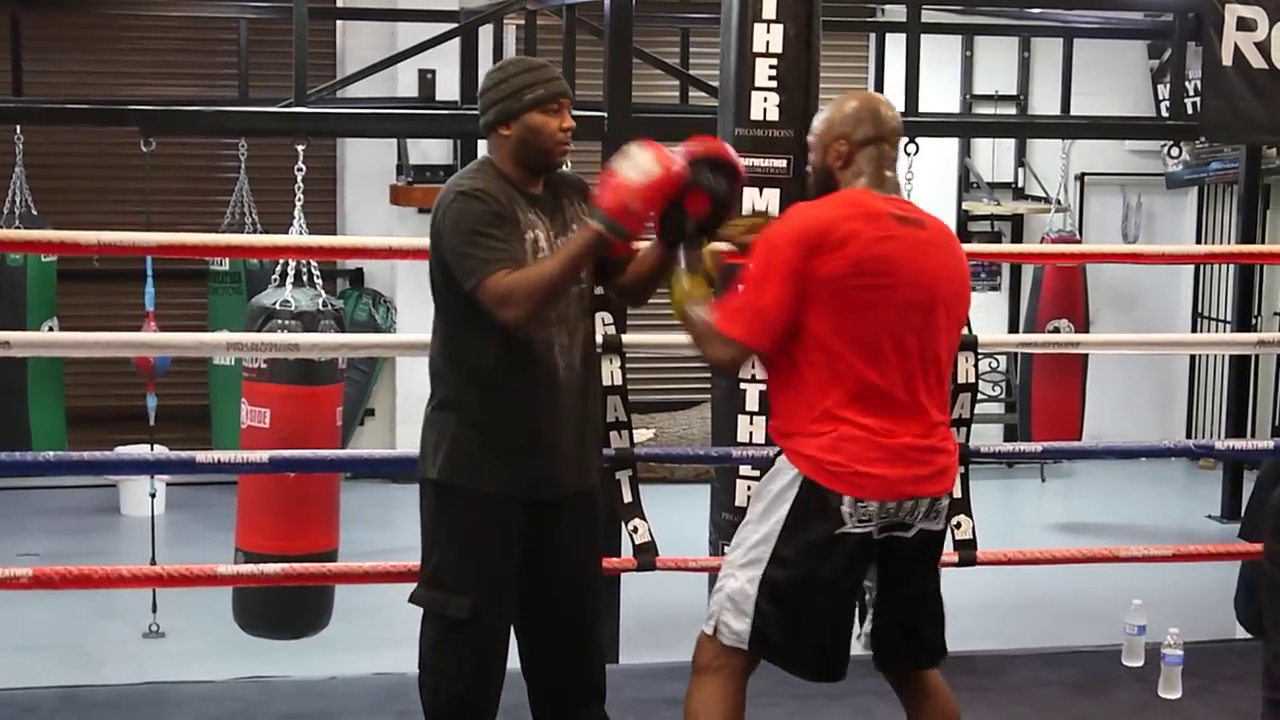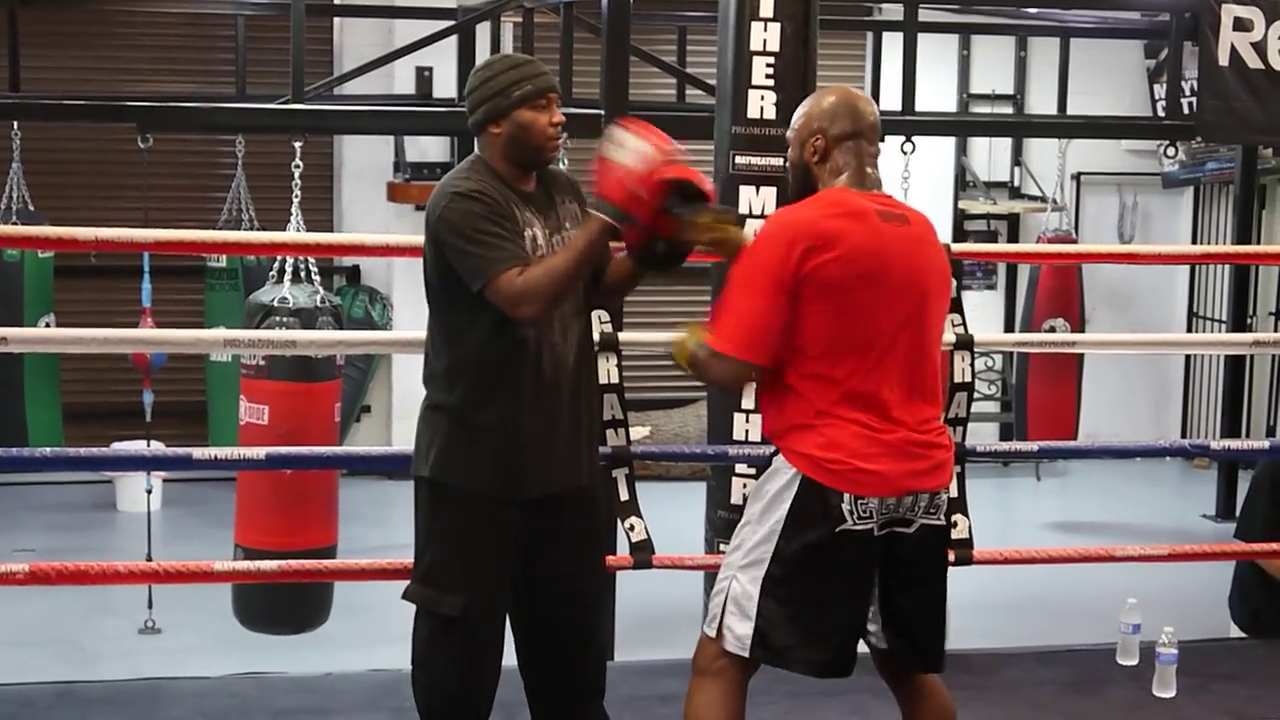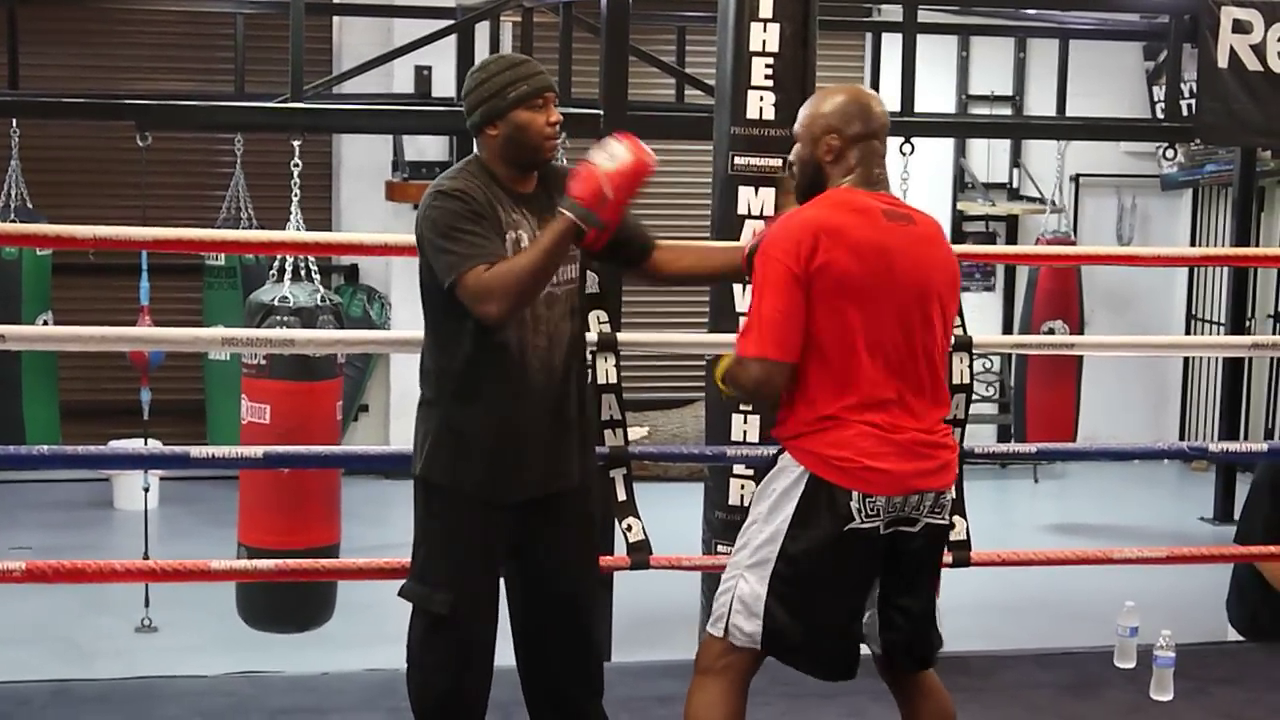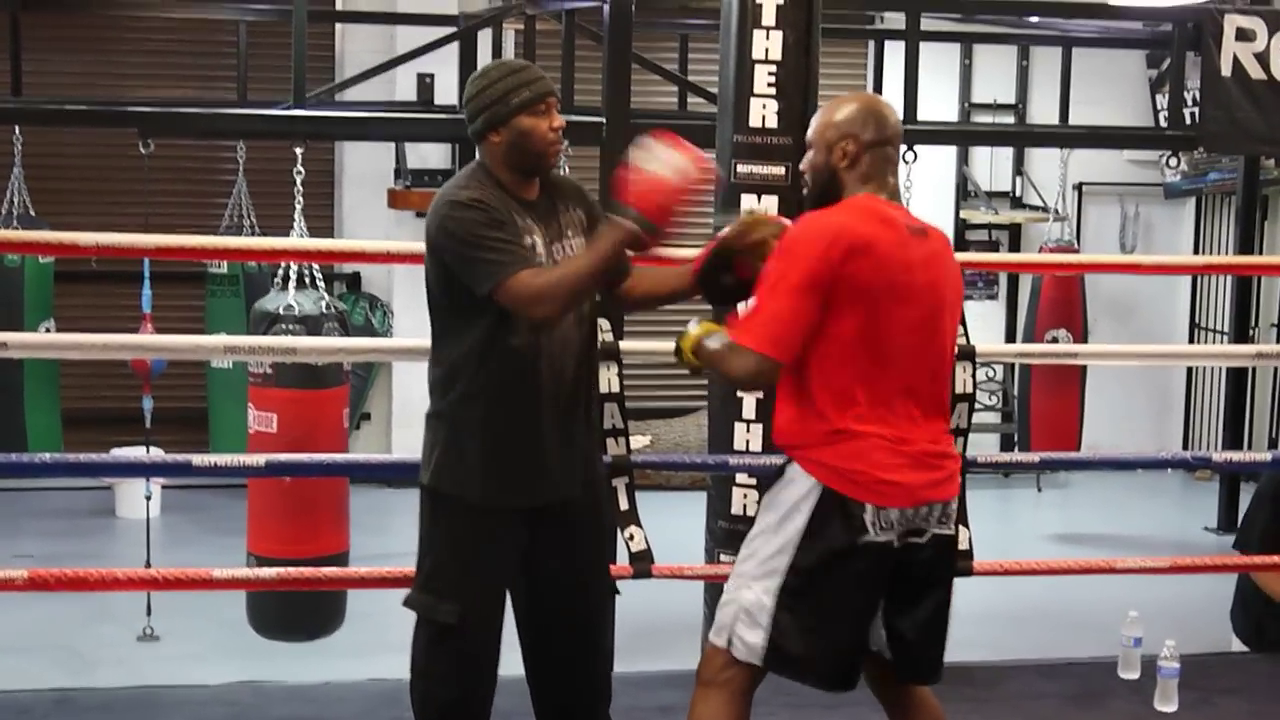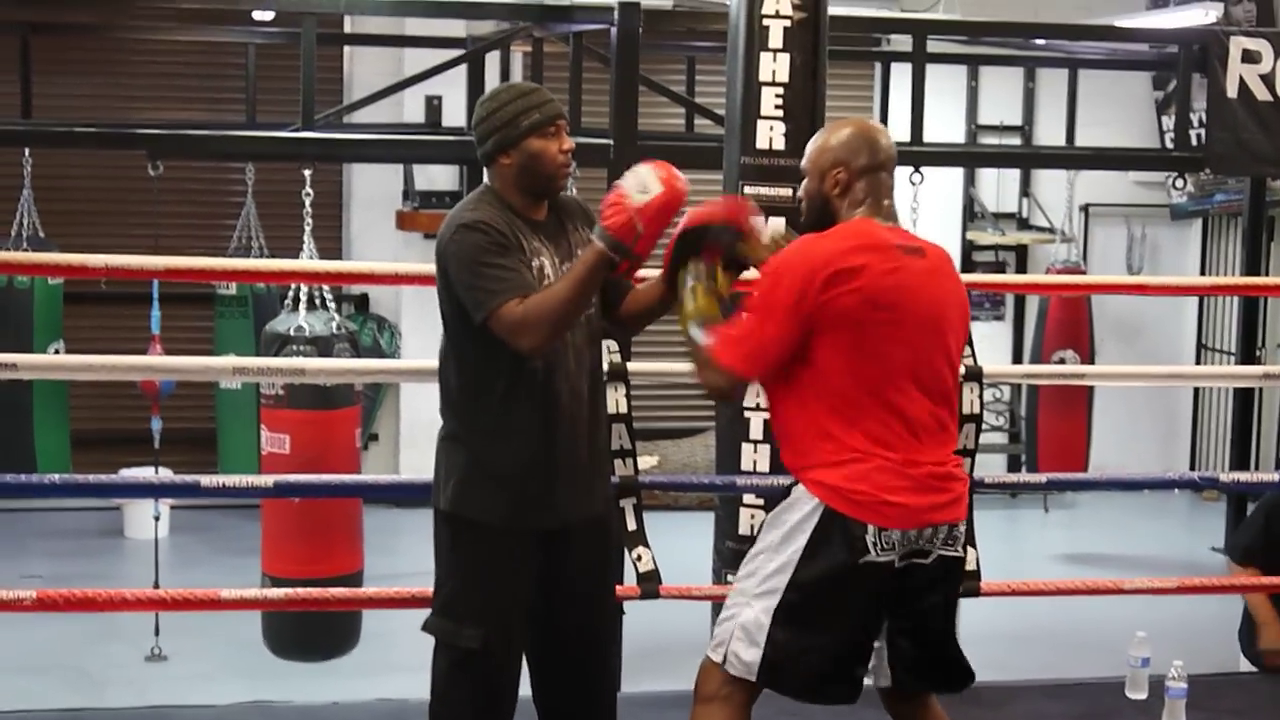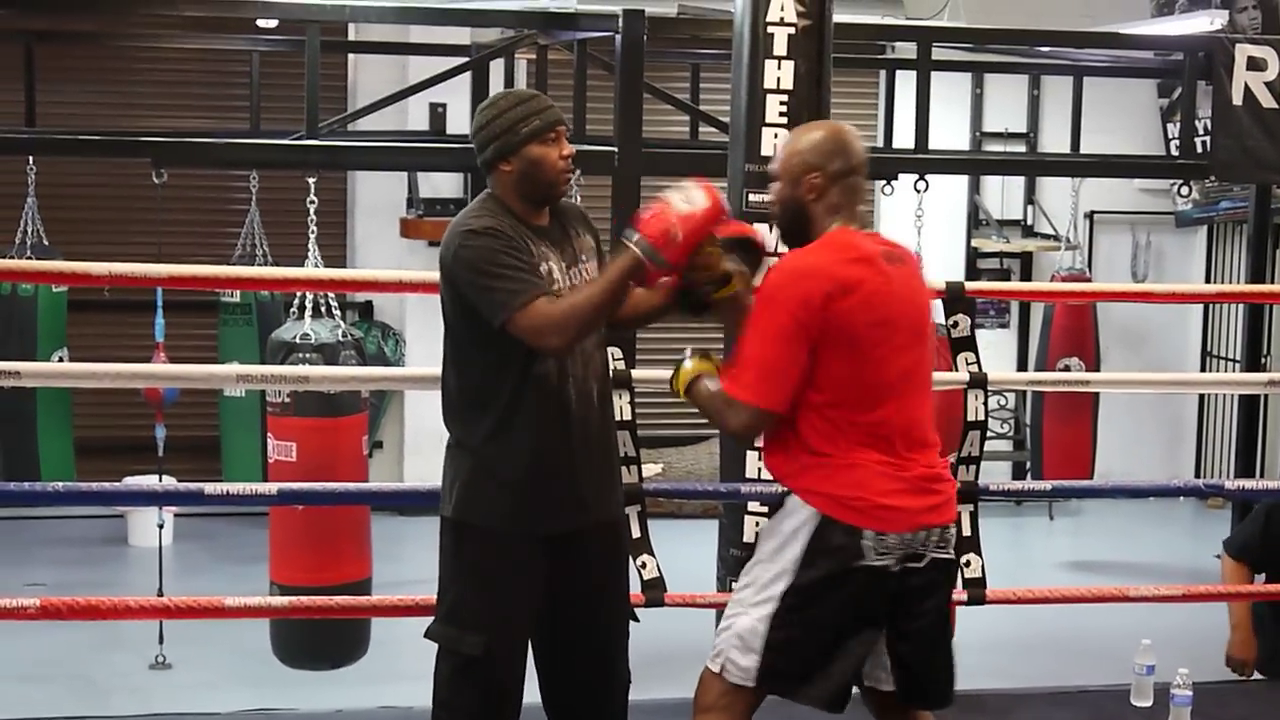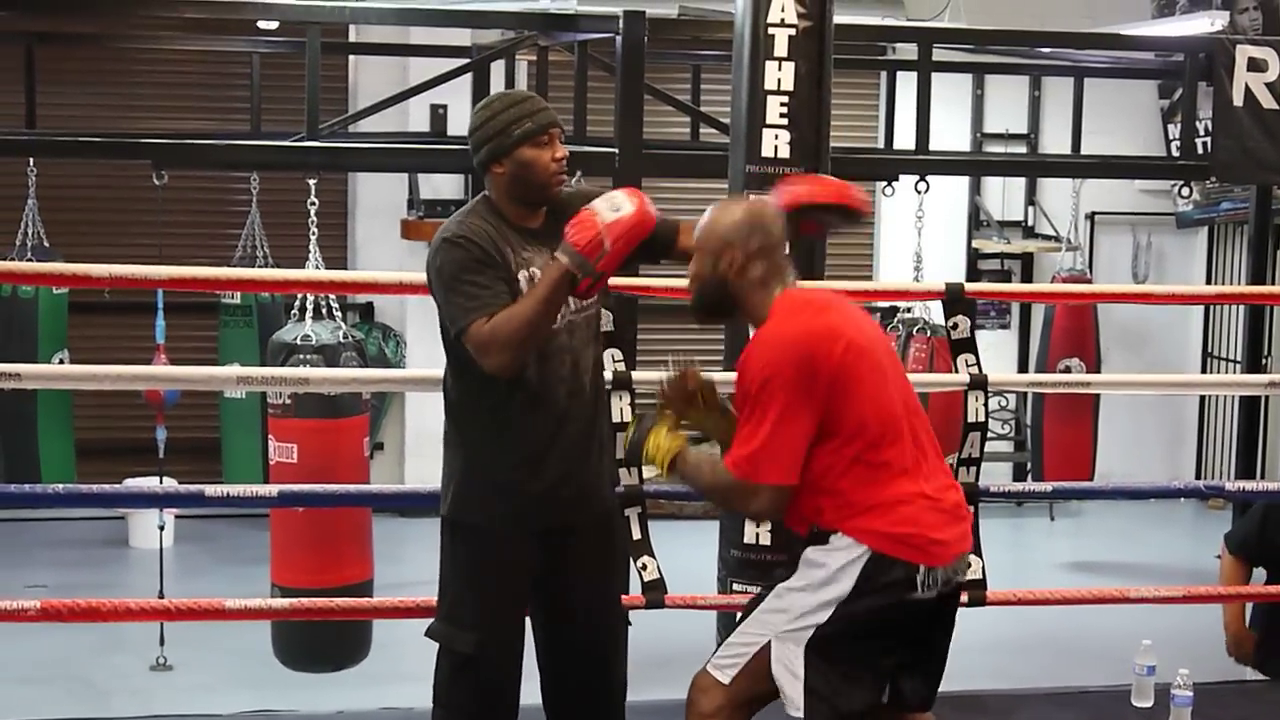
dt=0.2s
person 1, frame 1
left shoulder: (572, 192)
right shoulder: (472, 201)
left elbow: (630, 278)
right elbow: (514, 303)
right wrist: (601, 224)
left hip: (564, 454)
right hip: (479, 460)
left knee: (572, 618)
right knee: (469, 623)
person 1, frame 2
left shoulder: (562, 188)
right shoulder: (463, 200)
left elbow: (596, 283)
right elbow: (525, 298)
right wrist: (606, 213)
left hip: (560, 451)
right hip: (474, 458)
left knee: (567, 618)
right knee: (465, 623)
person 1, frame 3
left shoulder: (564, 186)
right shoulder: (453, 201)
left elbow: (655, 260)
right elbow: (493, 298)
left wrist: (754, 254)
right wrist: (576, 215)
left hip: (559, 455)
right hip: (469, 458)
left knee: (568, 618)
right knee: (455, 623)
person 1, frame 4
left shoulder: (569, 198)
right shoulder: (464, 208)
left elbow: (622, 287)
right elbow: (541, 301)
left wrist: (709, 271)
right wrist: (630, 220)
left hip: (567, 462)
right hip: (480, 468)
left knee: (576, 628)
right knee: (461, 632)
person 1, frame 5
left shoulder: (574, 217)
right shoulder: (476, 230)
left elbow: (621, 310)
right elbow: (529, 330)
left wrist: (684, 270)
right wrist: (608, 245)
left hip: (576, 485)
right hip: (493, 493)
left knee: (585, 649)
right knee: (478, 659)
person 1, frame 6
left shoulder: (572, 223)
right shoulder: (480, 238)
left elbow: (619, 310)
right elbow: (552, 331)
left wrist: (681, 280)
right wrist: (639, 253)
left hip: (585, 489)
right hip: (498, 498)
left knee: (594, 659)
right knee: (484, 665)
person 1, frame 7
left shoulder: (569, 206)
right shoulder: (462, 243)
left elbow: (674, 238)
right elbow: (493, 353)
right wrist: (567, 265)
left hip: (583, 488)
right hip: (493, 497)
left knee: (591, 658)
right knee: (482, 665)
person 2, frame 1
left shoulder: (808, 229)
right shoulder: (945, 245)
left elbow: (726, 349)
left wrist: (691, 288)
left hip: (828, 482)
right hip: (924, 484)
left knee: (720, 660)
right knee: (913, 662)
person 2, frame 2
left shoulder: (793, 230)
right shoulder: (923, 235)
left elbow: (730, 363)
left wrist: (688, 346)
right wrist: (746, 254)
left hip: (826, 481)
right hip: (920, 481)
left knee: (720, 662)
right knee: (908, 664)
person 2, frame 3
left shoulder: (802, 231)
right shoulder: (933, 239)
left elbow: (762, 377)
left wrist: (729, 370)
left hip: (833, 480)
right hip: (927, 482)
left knee: (722, 662)
right knee: (908, 663)
person 2, frame 4
left shoulder: (822, 234)
right shoulder: (935, 248)
left elbow: (748, 363)
left wrist: (698, 339)
right wrist: (772, 263)
left hip: (841, 491)
right hip: (930, 493)
person 2, frame 5
left shoulder: (813, 261)
right shoulder: (940, 269)
left elbow: (719, 376)
right wrist: (774, 269)
left hip: (845, 514)
right hip: (937, 516)
person 2, frame 6
left shoulder: (804, 274)
right shoulder: (899, 269)
left elbow: (745, 416)
left wrist: (696, 375)
left hip: (846, 522)
right hip: (925, 518)
person 2, frame 7
left shoulder: (779, 347)
right shoulder: (832, 311)
left elbow: (760, 494)
left wrist: (670, 449)
right wrist: (704, 406)
left hip: (883, 551)
right hip: (944, 539)
